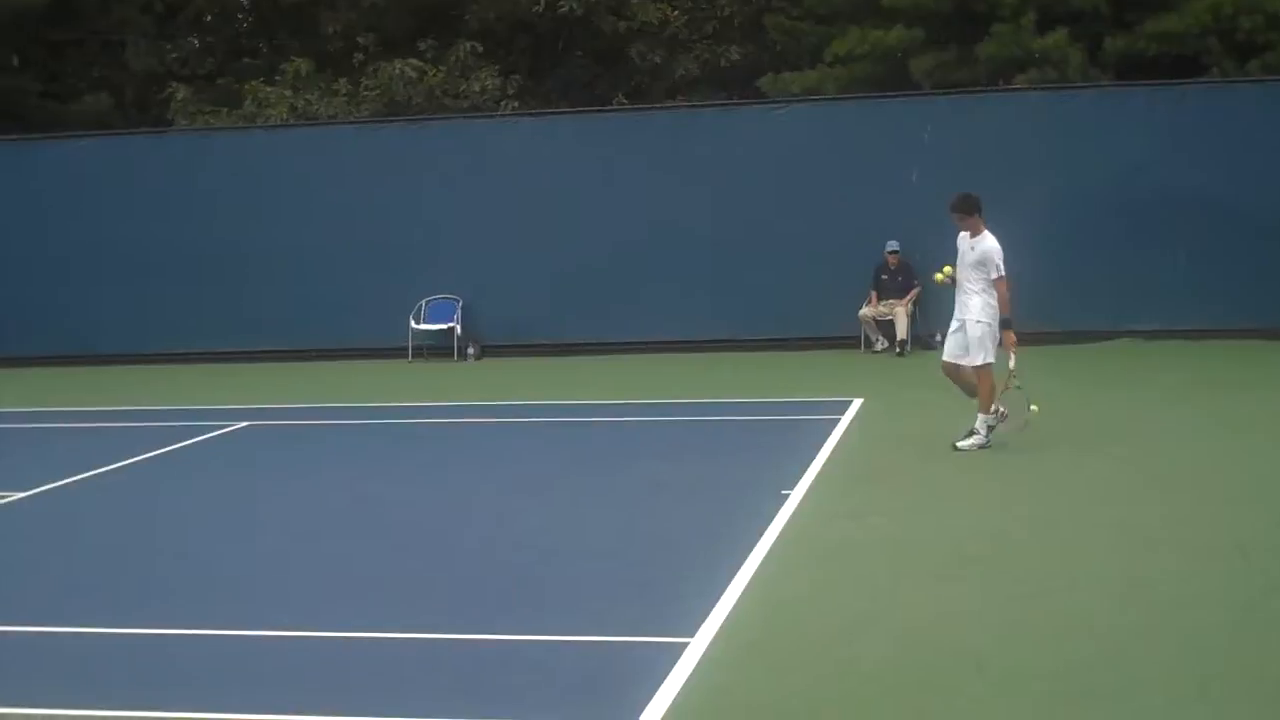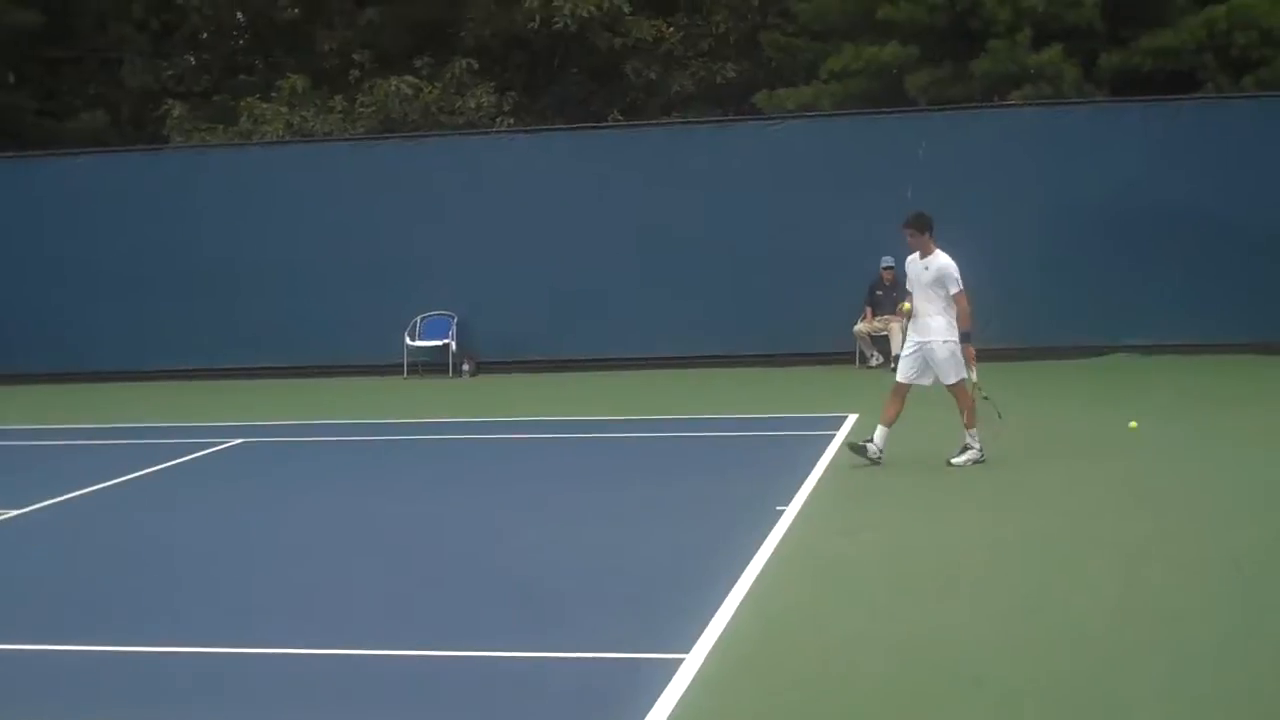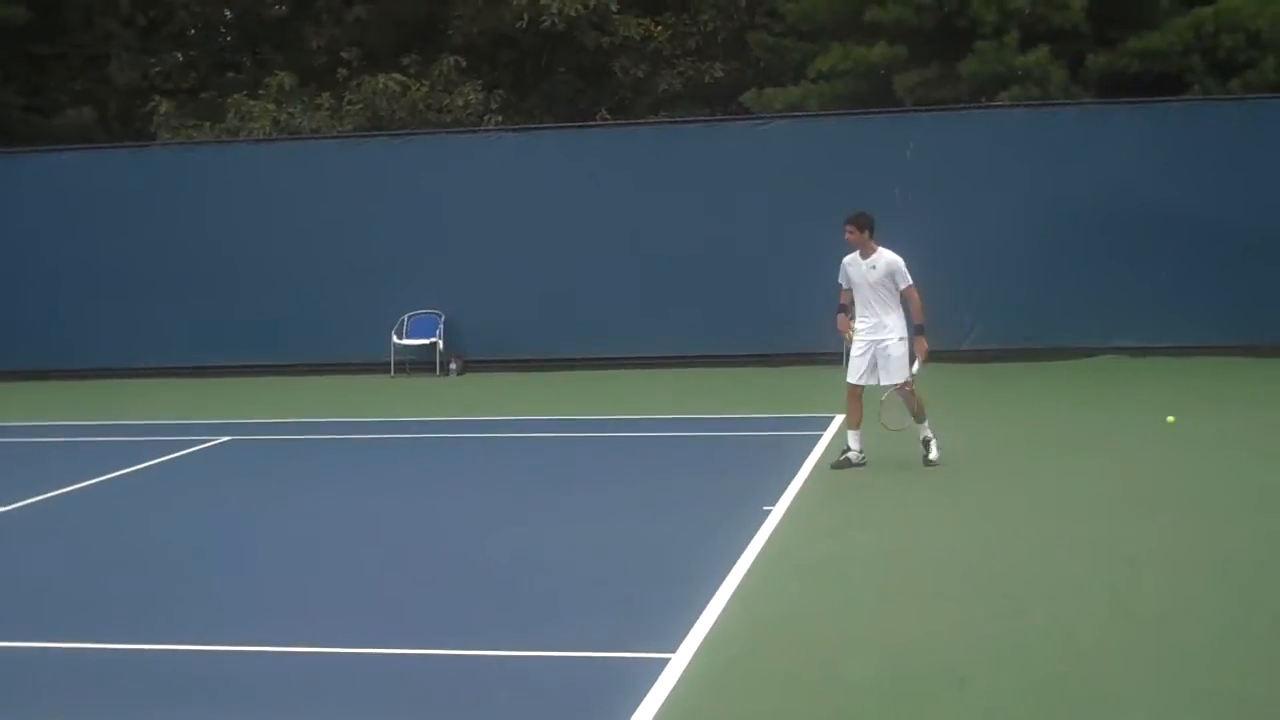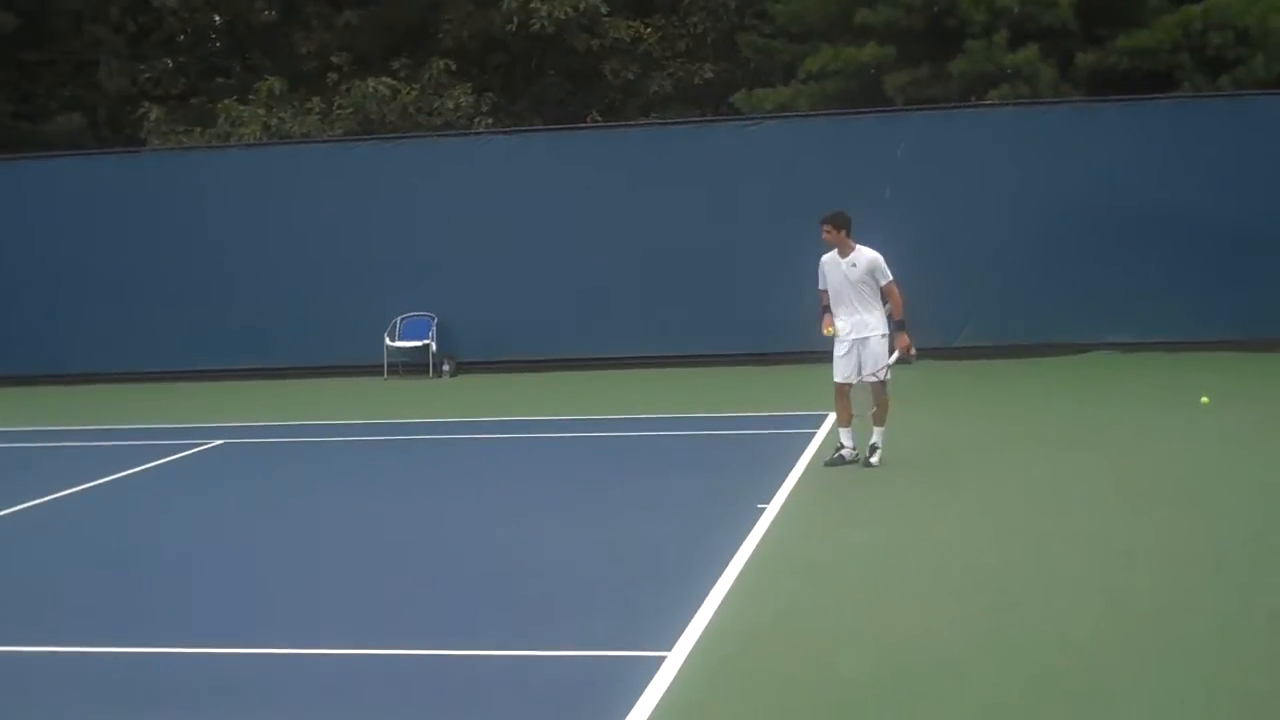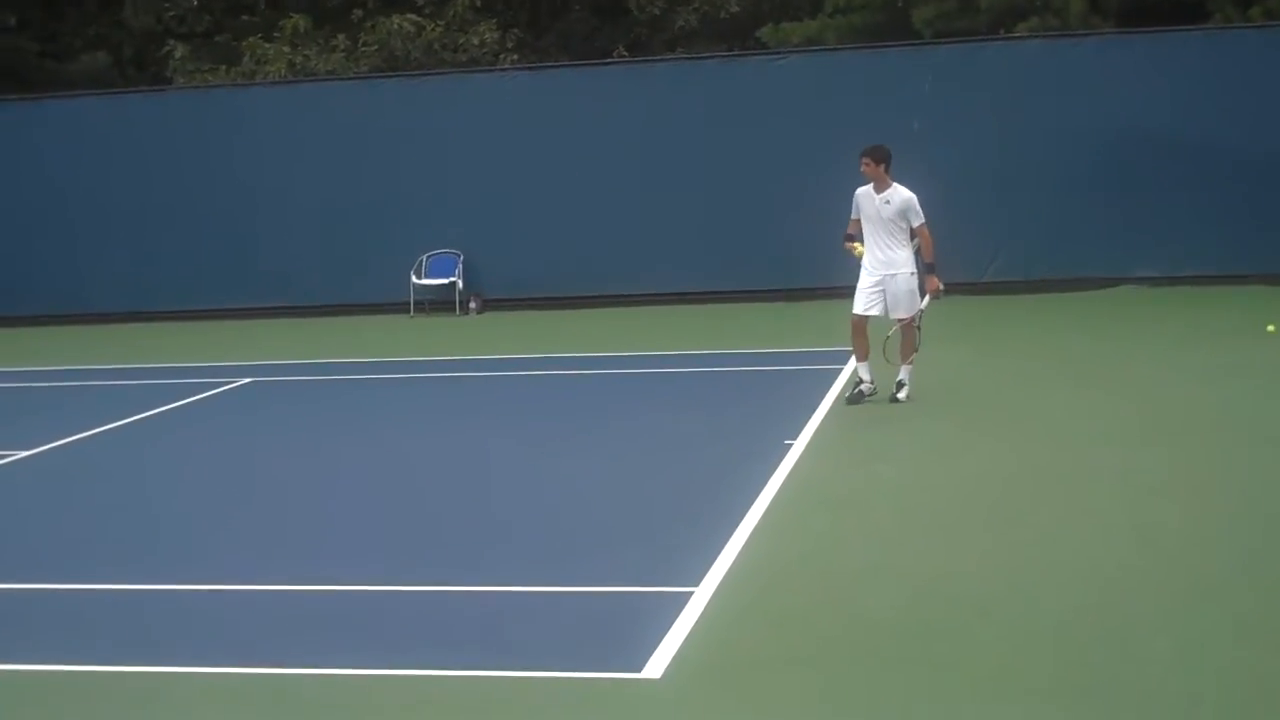
dt=0.3s
person 1, frame 1
left shoulder: (990, 246)
right shoulder: (962, 238)
left elbow: (1002, 289)
left wrist: (1006, 328)
right wrist: (949, 277)
left hip: (981, 317)
right hip: (961, 315)
left knee: (981, 370)
right knee: (949, 367)
left ankle: (980, 431)
right ankle: (993, 411)
person 1, frame 2
left shoulder: (945, 265)
right shoulder: (910, 262)
left elbow: (962, 304)
left wrist: (966, 342)
right wrist: (906, 309)
left hip: (941, 338)
right hip: (916, 338)
left knee: (958, 389)
right knee: (898, 390)
left ankle: (974, 447)
right ankle: (876, 446)
person 1, frame 3
left shoulder: (891, 261)
right shoulder: (848, 263)
left elbow: (912, 297)
left wrist: (919, 335)
right wrist: (842, 313)
left hip: (892, 335)
right hip: (863, 337)
left knee: (904, 389)
right knee: (853, 390)
left ankle: (927, 437)
right ankle: (854, 450)
person 1, frame 4
left shoulder: (871, 258)
right shoulder: (825, 262)
left elbow: (893, 293)
left wrist: (900, 331)
right wrist: (827, 316)
left hip: (874, 332)
right hip: (844, 335)
left knee: (878, 386)
right knee: (840, 389)
left ankle: (876, 444)
right ankle: (848, 447)
person 1, frame 5
left shoulder: (905, 197)
right shoulder: (860, 194)
left elbow: (923, 235)
left wrist: (930, 273)
right wrist: (850, 239)
left hip: (902, 271)
right hip: (871, 270)
left knee: (906, 324)
right knee: (857, 321)
left ankle: (903, 381)
right ankle: (865, 380)
